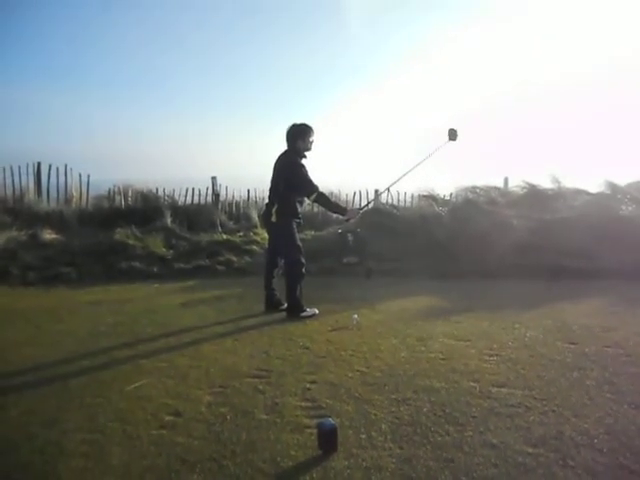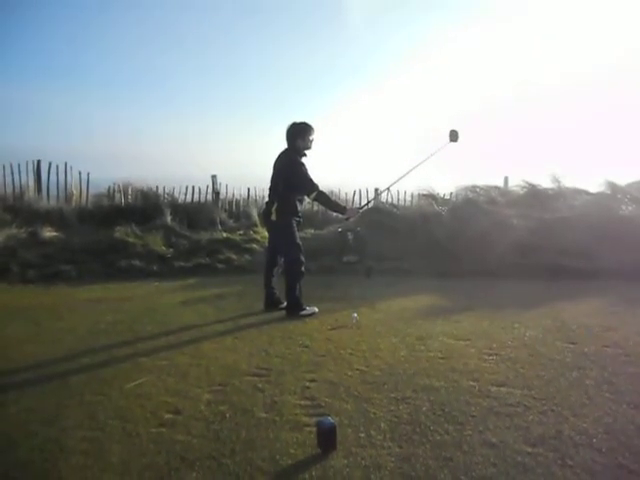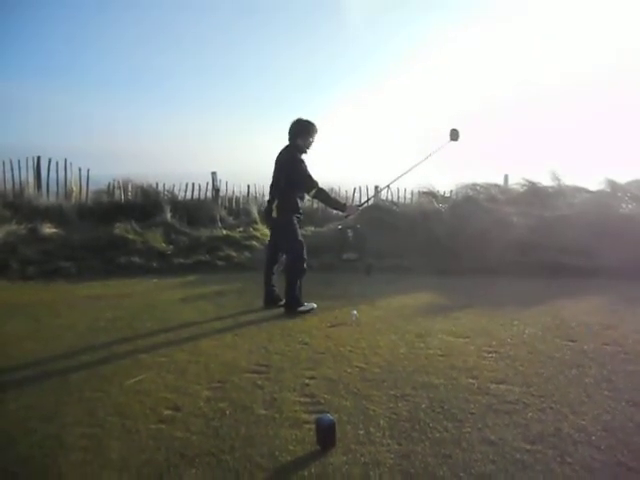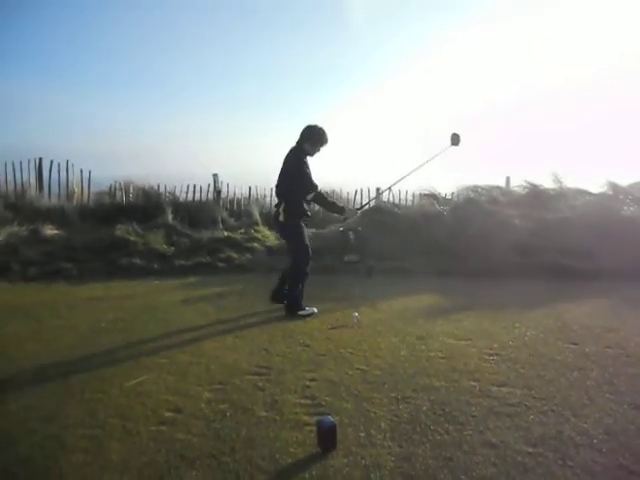
dt=0.2s
person 1, frame 1
left shoulder: (286, 159)
right shoulder: (293, 164)
right elbow: (315, 195)
right wrist: (344, 211)
left hip: (276, 216)
right hip: (283, 218)
left knee: (274, 259)
right knee: (296, 262)
left ankle: (273, 301)
right ankle: (295, 307)
person 1, frame 2
left shoulder: (286, 157)
right shoulder: (293, 163)
right elbow: (315, 193)
right wrist: (343, 210)
left hip: (276, 214)
right hip: (283, 217)
left knee: (274, 258)
right knee: (295, 260)
left ankle: (272, 300)
right ankle: (295, 306)
person 1, frame 3
left shoulder: (288, 154)
right shoulder: (294, 160)
right elbow: (314, 190)
right wrist: (343, 207)
left hip: (278, 211)
right hip: (283, 214)
left knee: (274, 256)
right knee: (297, 256)
left ankle: (271, 297)
right ankle: (293, 302)
person 1, frame 4
left shoulder: (296, 158)
right shoulder: (297, 162)
right elbow: (314, 194)
right wrist: (342, 210)
left hip: (296, 215)
right hip: (291, 217)
left knee: (299, 258)
right knee: (302, 259)
left ankle: (280, 293)
right ankle: (294, 305)
